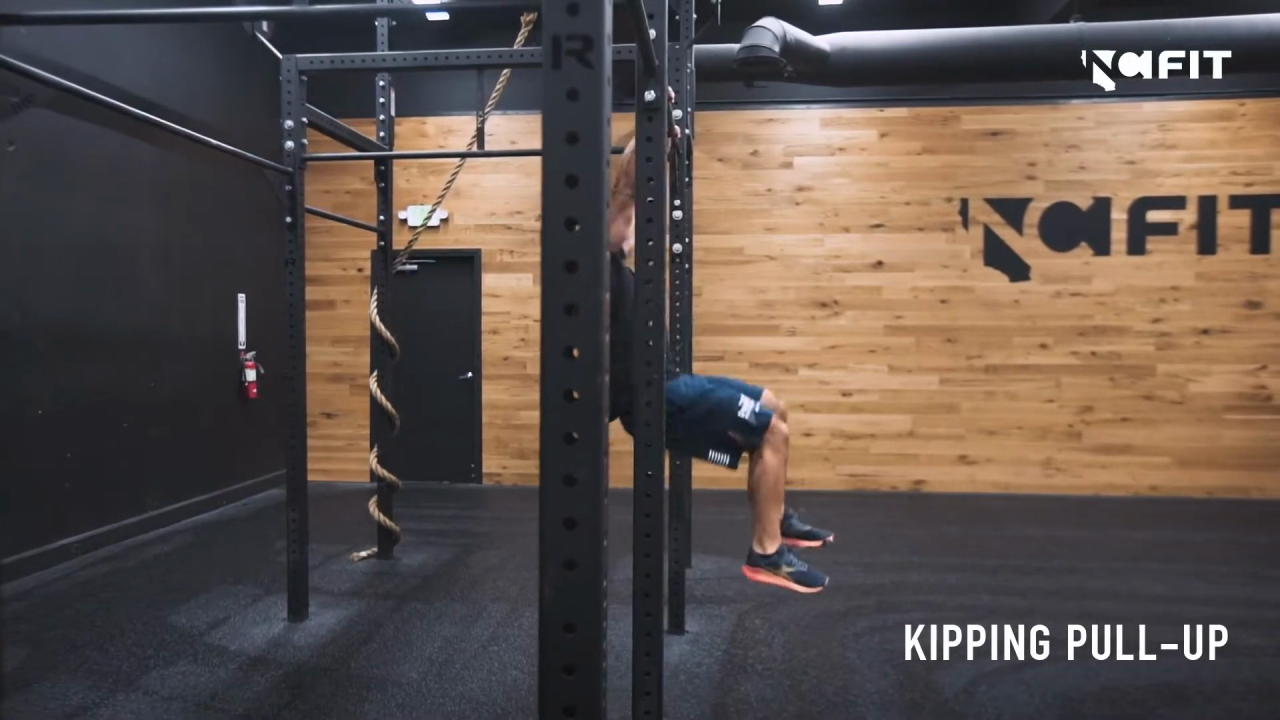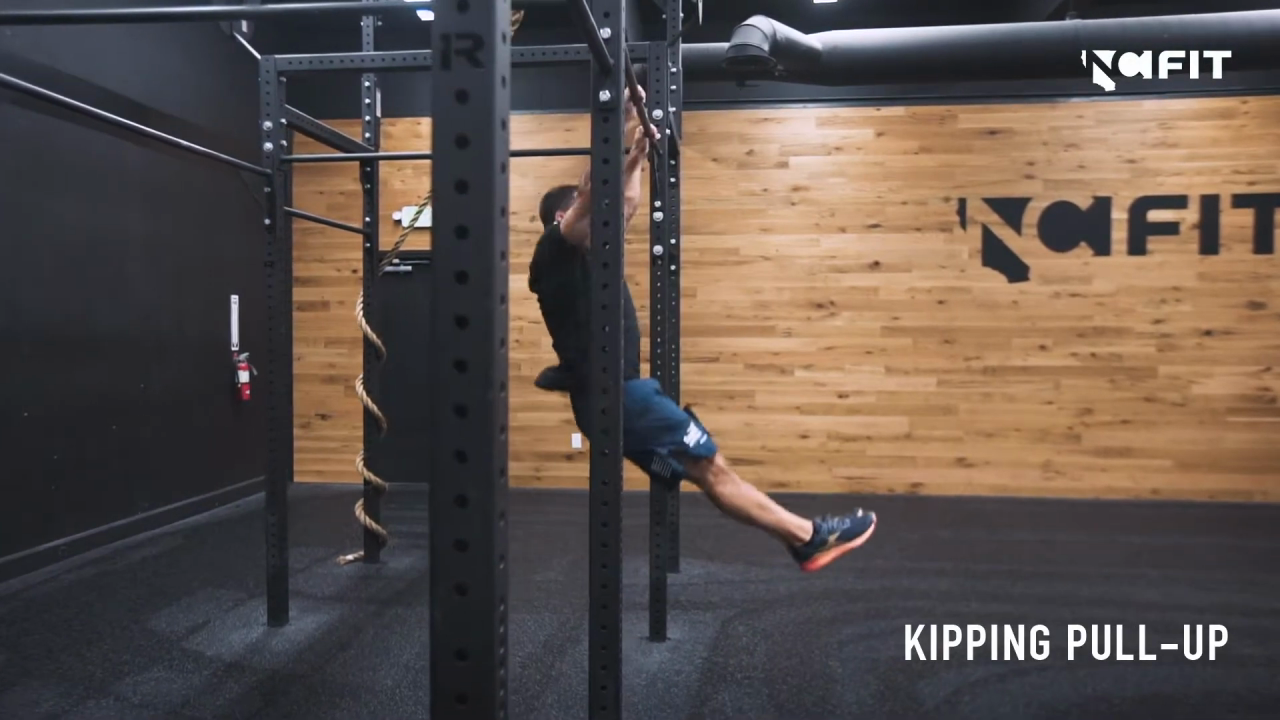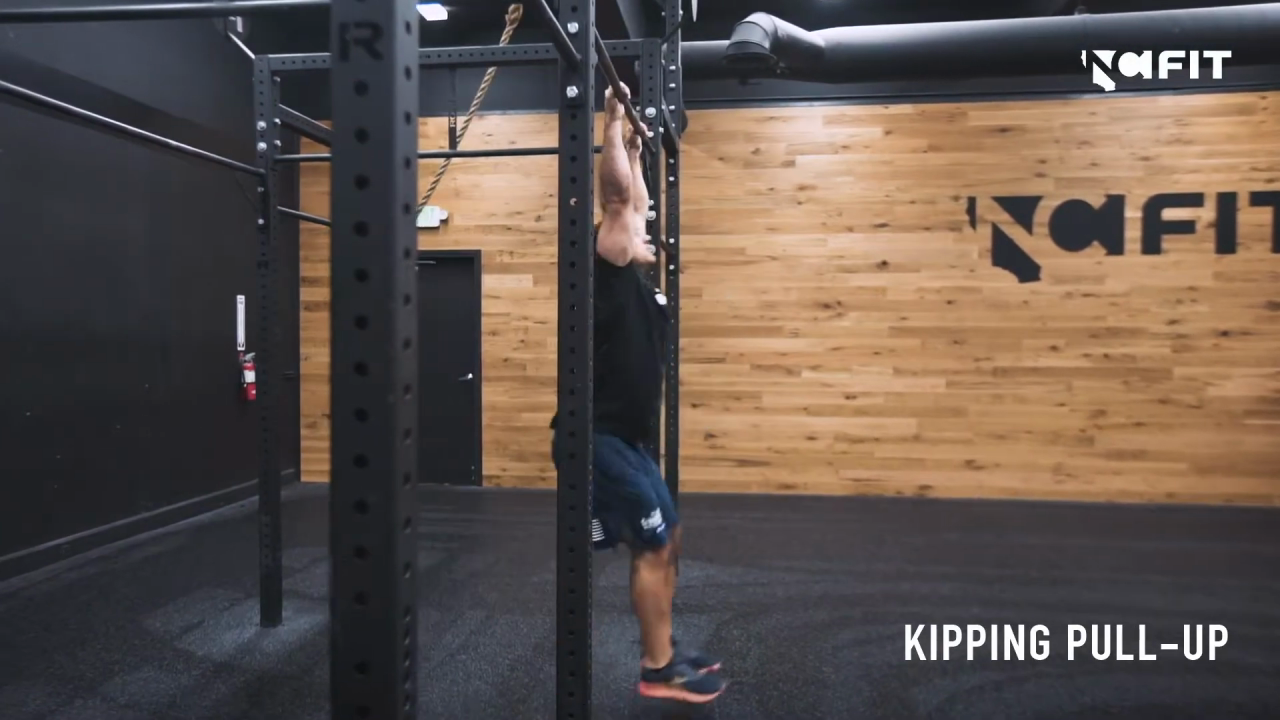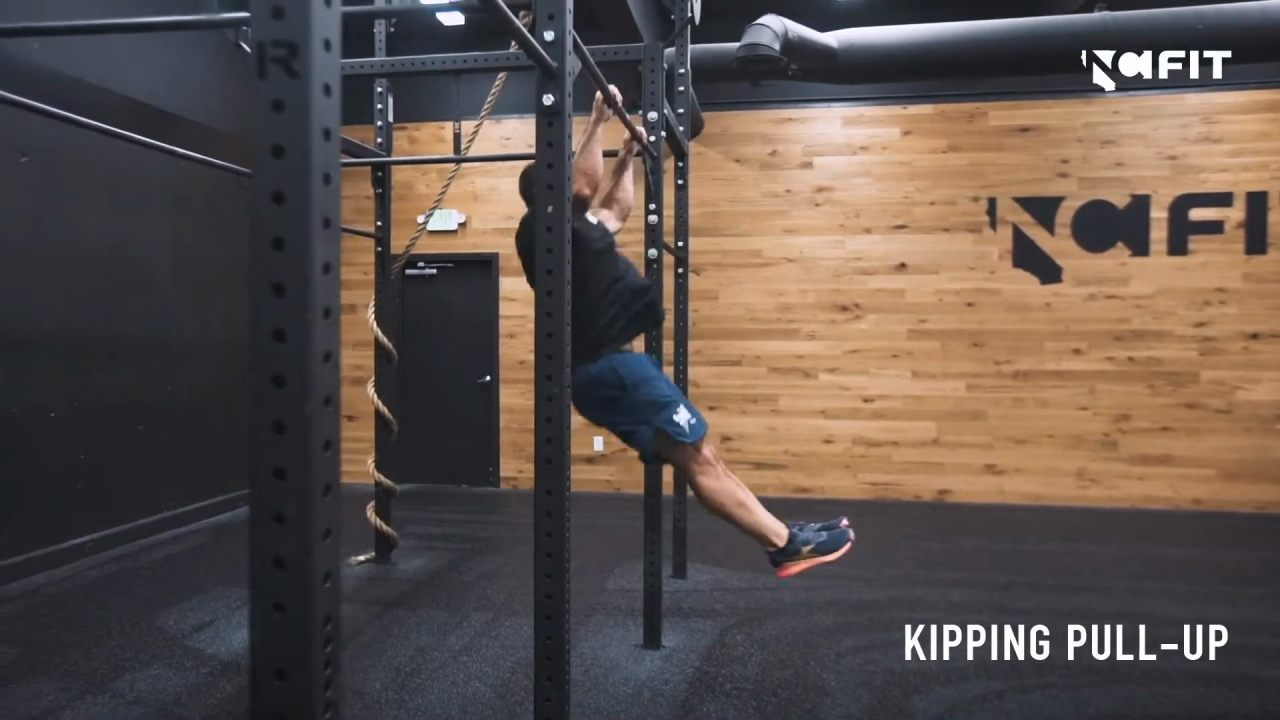
dt=0.7s
person 1, frame 1
left shoulder: (610, 267)
left elbow: (624, 207)
right elbow: (621, 189)
left hip: (664, 387)
right hip: (657, 393)
left knee: (772, 410)
right knee: (774, 430)
left ankle: (779, 520)
right ankle: (766, 551)
person 1, frame 2
left shoulder: (583, 255)
right shoulder: (557, 253)
left elbow: (626, 204)
right elbow: (594, 194)
left wrist: (638, 153)
right wrist: (626, 127)
left hip: (620, 386)
left knee: (709, 464)
right knee: (711, 466)
left ankle: (804, 535)
right ankle: (811, 538)
person 1, frame 3
left shoulder: (628, 286)
right shoulder: (617, 282)
left elbow: (633, 202)
right elbow: (620, 200)
left wrist: (627, 138)
right wrist: (611, 121)
left hip: (616, 438)
right hip: (599, 440)
left knee: (661, 540)
right knee: (658, 544)
left ankle: (665, 652)
right ankle: (661, 666)
person 1, frame 4
left shoulder: (578, 227)
right shoulder: (541, 228)
left elbow: (618, 209)
right elbow: (584, 180)
left wrist: (627, 155)
right wrist: (599, 116)
left hip: (611, 357)
right hip: (604, 365)
left knee: (695, 448)
right knee: (697, 453)
left ankle: (780, 536)
right ankle: (785, 543)
